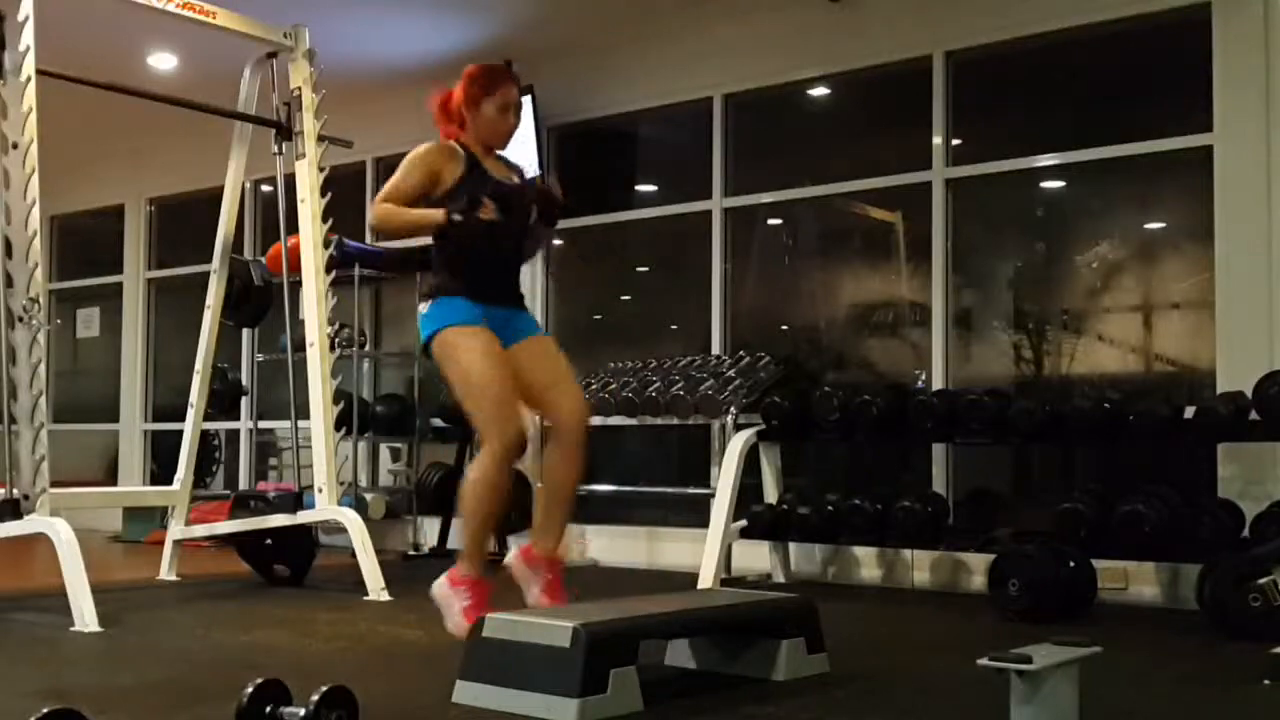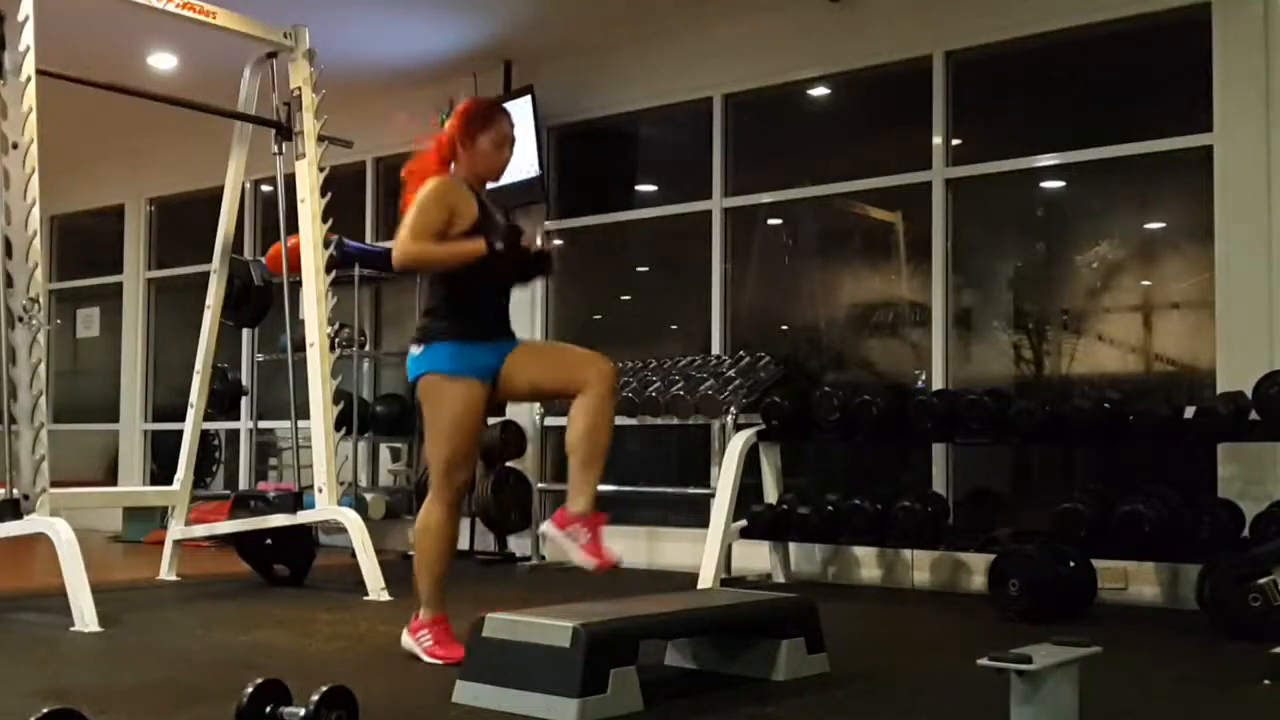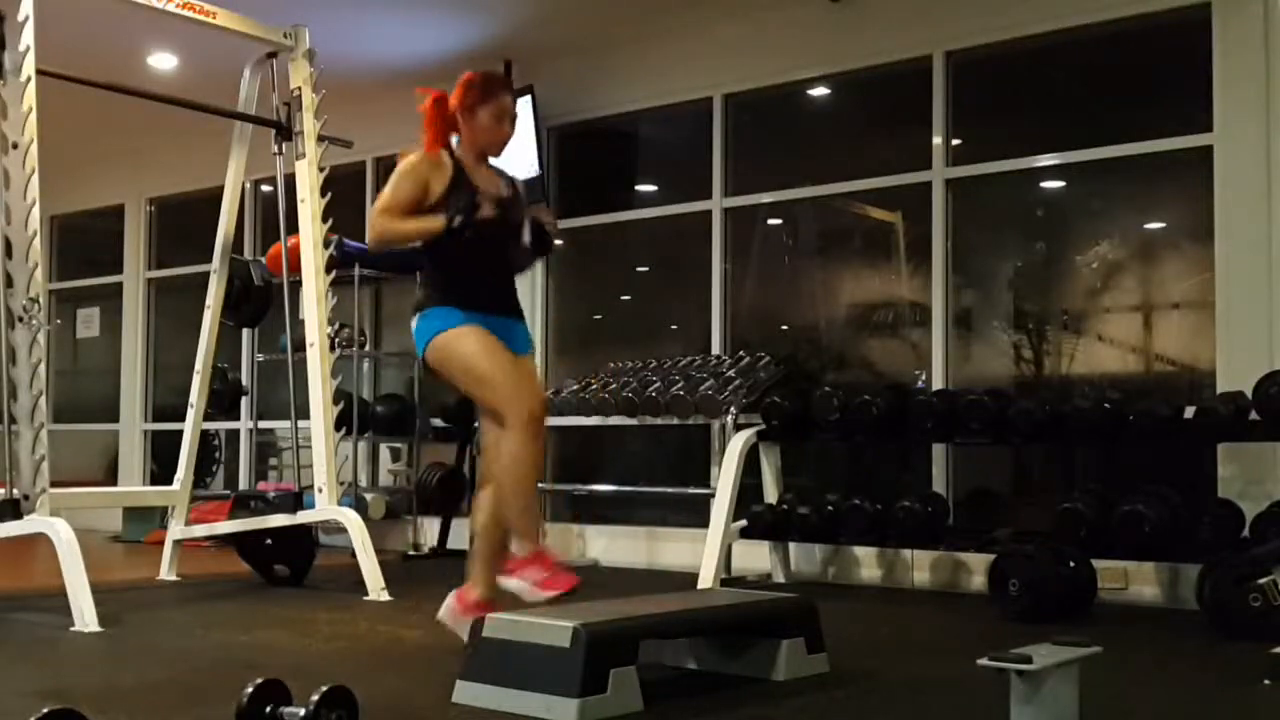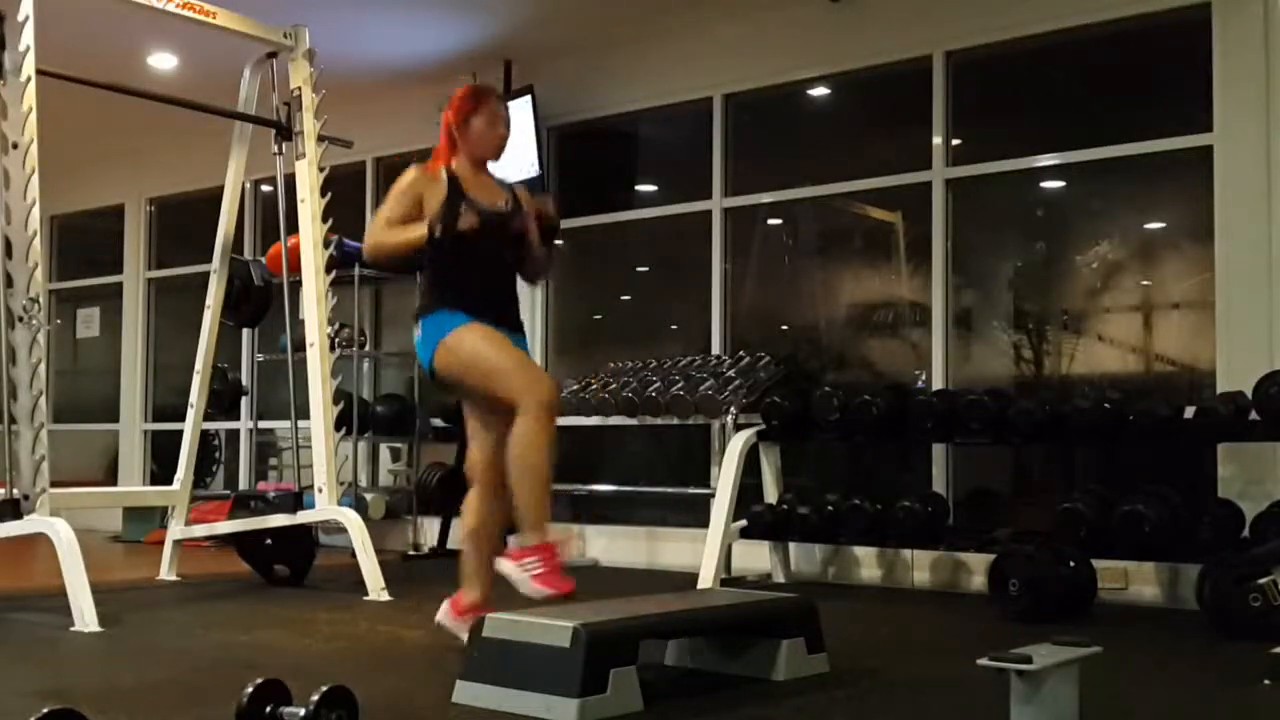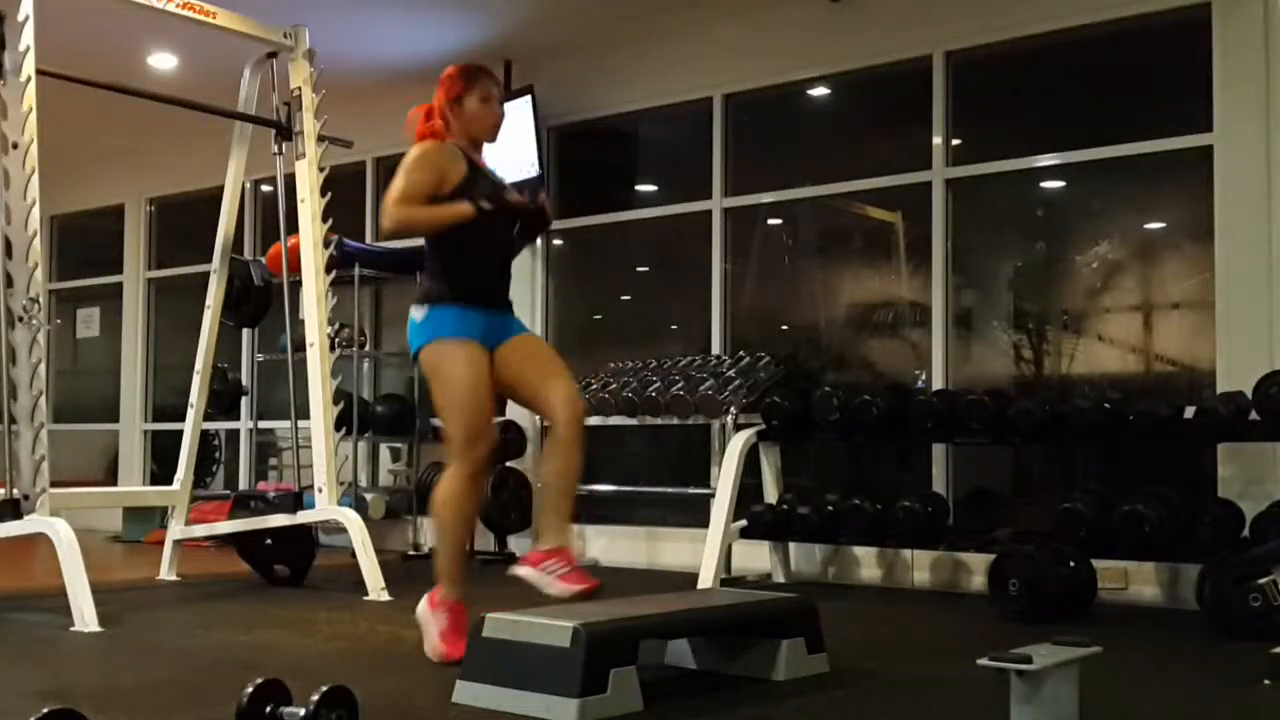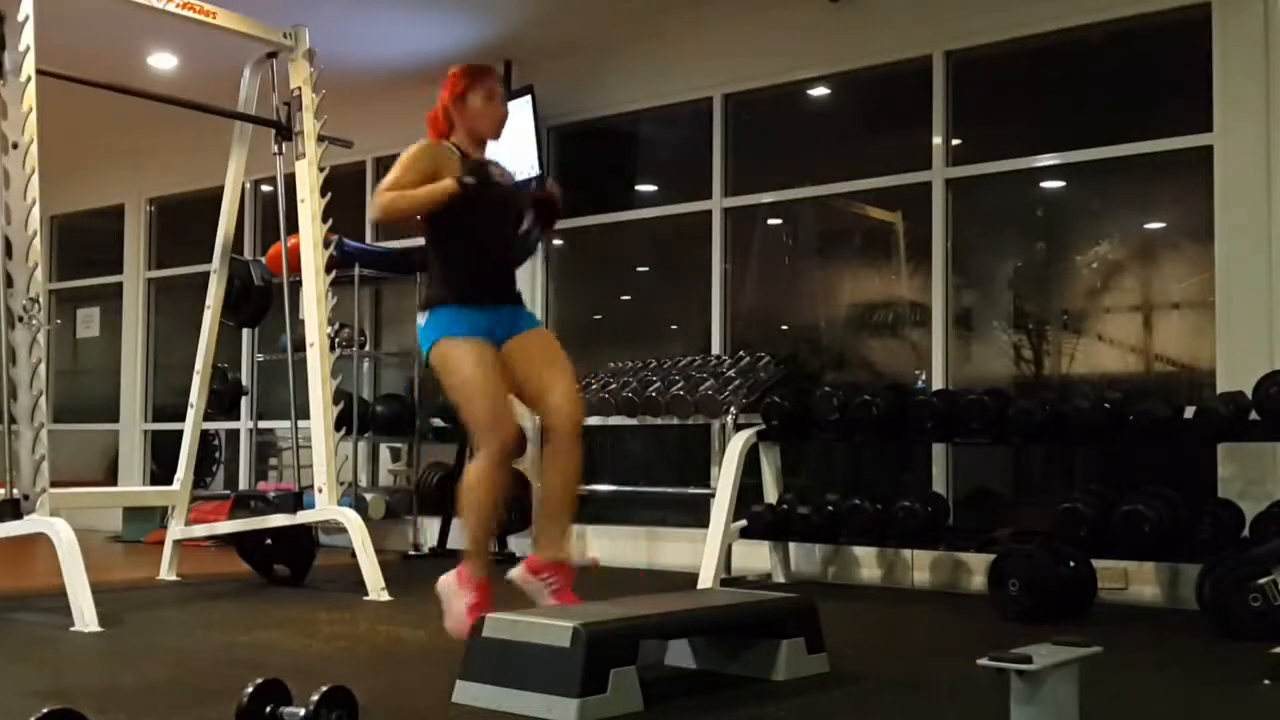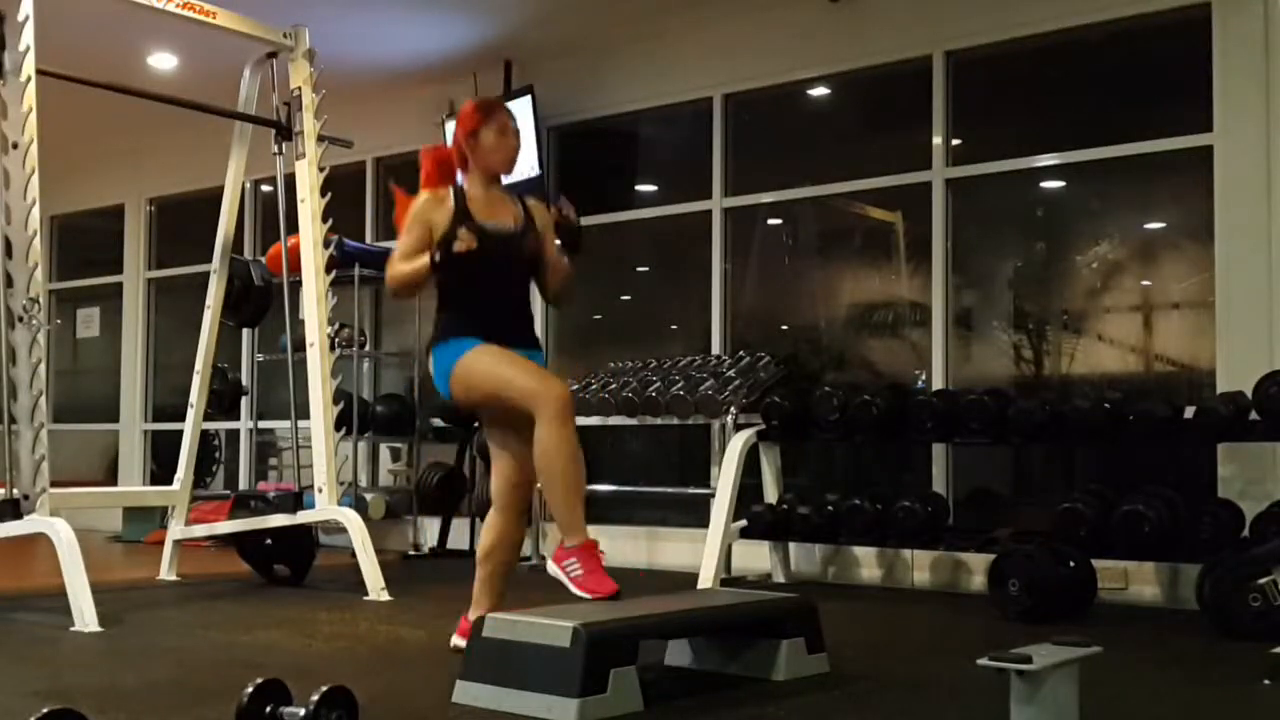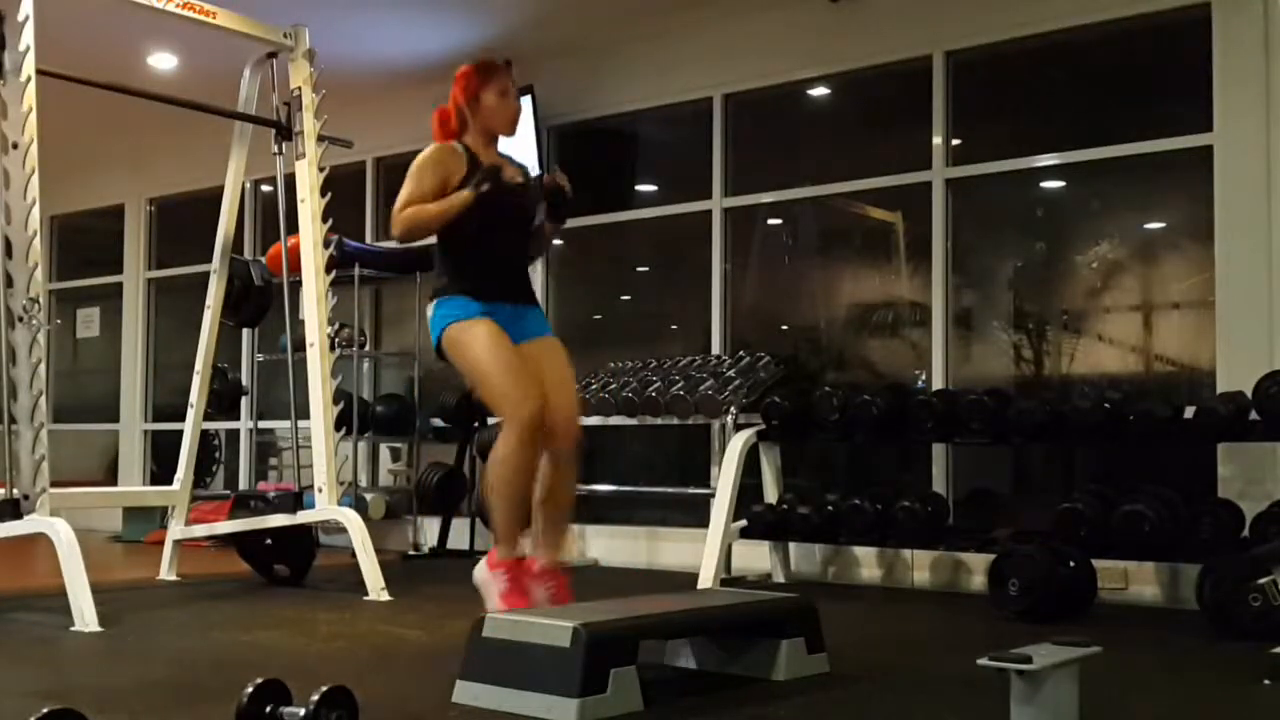
dt=0.2s
person 1, frame 1
left shoulder: (511, 175)
right shoulder: (436, 157)
right elbow: (380, 215)
left wrist: (540, 216)
right wrist: (450, 215)
left hip: (510, 313)
right hip: (456, 310)
left knee: (573, 419)
right knee: (504, 435)
left ankle: (541, 555)
right ankle: (466, 577)
person 1, frame 2
left shoulder: (489, 206)
right shoulder: (445, 190)
right elbow: (407, 255)
left wrist: (526, 264)
right wrist: (491, 247)
left hip: (499, 345)
right hip: (448, 349)
left knee: (598, 375)
right knee: (449, 486)
left ankle: (577, 518)
right ankle: (426, 621)
person 1, frame 3
left shoulder: (506, 187)
right shoulder: (426, 166)
right elbow: (377, 230)
left wrist: (536, 239)
right wrist: (456, 222)
left hip: (504, 321)
right hip: (446, 318)
left knee: (508, 454)
right knee: (524, 406)
left ankle: (477, 595)
right ankle: (524, 555)
person 1, frame 4
left shoulder: (515, 196)
right shoulder: (427, 181)
left elbow: (535, 273)
right elbow: (374, 244)
left wrist: (540, 238)
right wrist: (436, 229)
left hip: (504, 328)
right hip: (448, 323)
left knee: (489, 472)
right knee: (540, 395)
left ankle: (465, 602)
right ankle: (532, 549)
person 1, frame 5
left shoulder: (487, 176)
right shoulder: (433, 157)
right elbow: (392, 219)
left wrist: (527, 225)
right wrist: (473, 209)
left hip: (497, 319)
right hip: (448, 318)
left knee: (568, 409)
right knee: (471, 455)
left ankle: (547, 551)
right ankle: (445, 600)
person 1, frame 6
left shoulder: (499, 177)
right shoulder: (430, 154)
right elbow: (382, 210)
right wrist: (455, 186)
left hip: (510, 313)
right hip: (454, 316)
left knee: (568, 415)
right knee: (499, 438)
left ankle: (547, 562)
right ankle: (468, 574)
person 1, frame 7
left shoulder: (534, 212)
right shoulder: (436, 204)
left elbow: (557, 288)
right elbow: (395, 279)
left wrist: (566, 244)
right wrist: (437, 257)
left hip: (521, 351)
right hip: (463, 351)
left knee: (512, 494)
right knee: (554, 397)
left ankle: (477, 621)
right ankle: (576, 547)
person 1, frame 8
left shoulder: (516, 171)
right shoulder: (442, 156)
right elbow: (402, 227)
left wrist: (551, 213)
right wrist: (474, 193)
left hip: (519, 310)
right hip: (464, 309)
left knee: (566, 430)
right knee: (525, 415)
left ankle: (540, 566)
right ankle: (505, 557)
